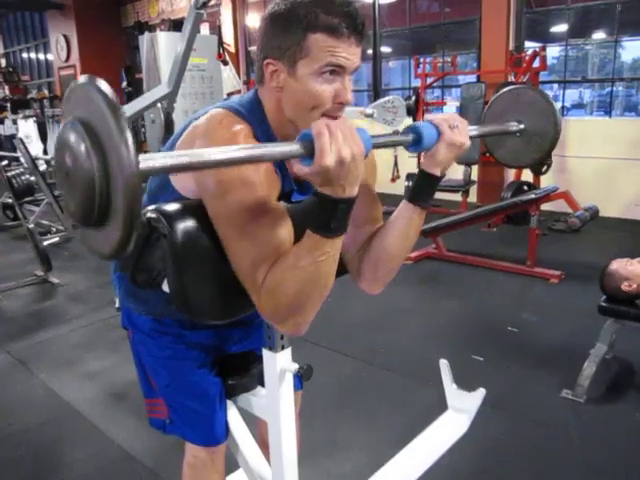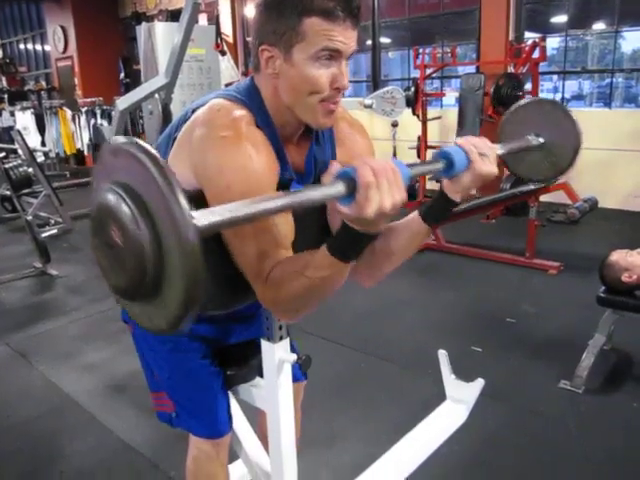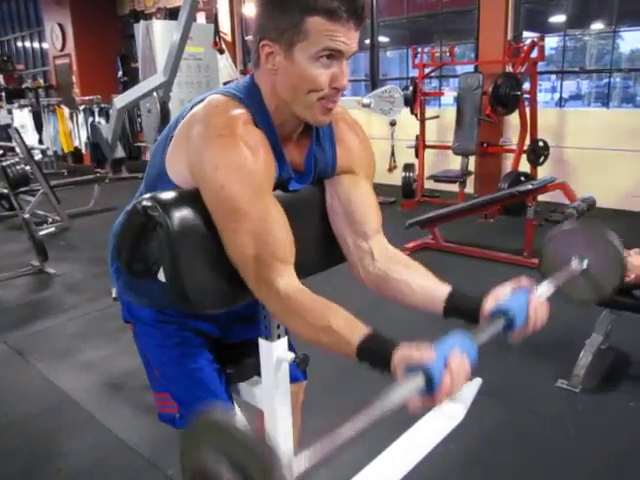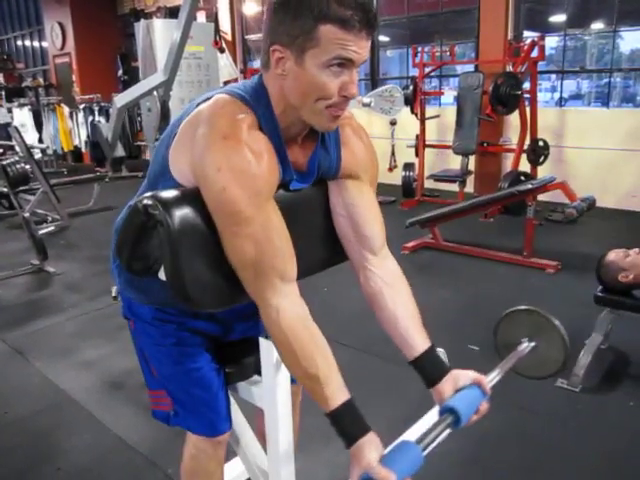
dt=0.5s
person 1, frame 1
left shoulder: (339, 143)
right shoulder: (229, 144)
left elbow: (371, 276)
right elbow: (288, 314)
left wrist: (428, 178)
right wrist: (336, 200)
left hip: (239, 292)
right hip: (166, 305)
right knee: (208, 437)
person 1, frame 2
left shoulder: (343, 135)
right shoulder: (230, 138)
left elbow: (364, 267)
right elbow: (282, 297)
left wrist: (447, 198)
right wrist: (360, 230)
left hip: (239, 284)
left knee: (286, 387)
right knee: (212, 430)
person 1, frame 3
left shoulder: (341, 136)
right shoulder: (229, 139)
left elbow: (370, 254)
right elbow: (277, 288)
left wrist: (474, 305)
right wrist: (390, 356)
left hip: (239, 283)
left knee: (287, 385)
person 1, frame 4
left shoulder: (347, 141)
right shoulder: (233, 142)
left elbow: (375, 262)
right elbow: (278, 298)
left wrist: (438, 373)
right wrist: (356, 435)
left hip: (238, 279)
right hip: (164, 288)
left knee: (285, 383)
right knee: (210, 427)
